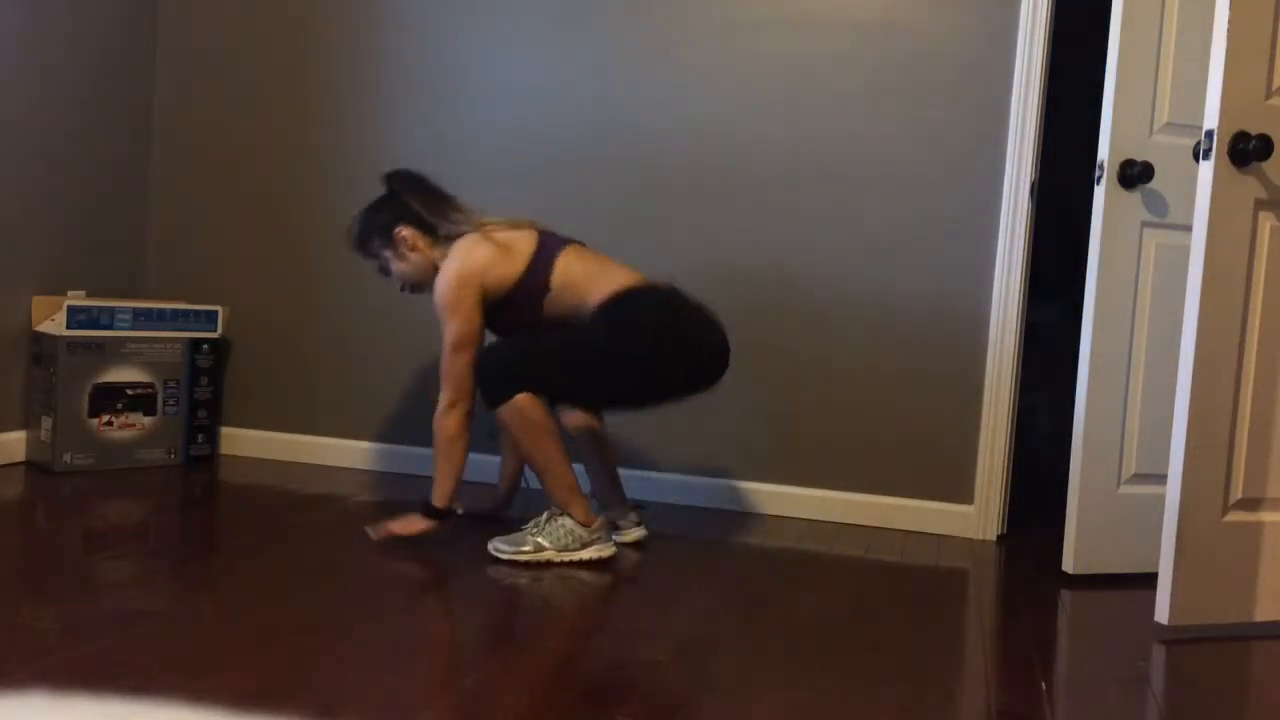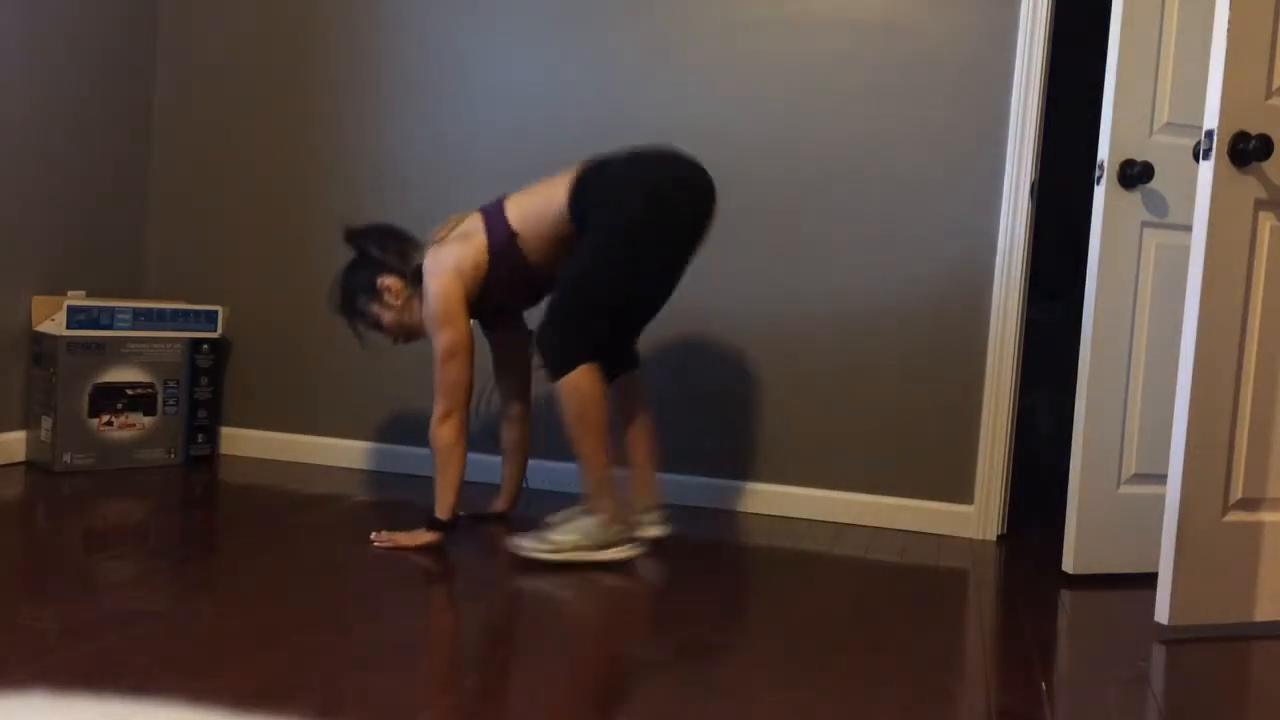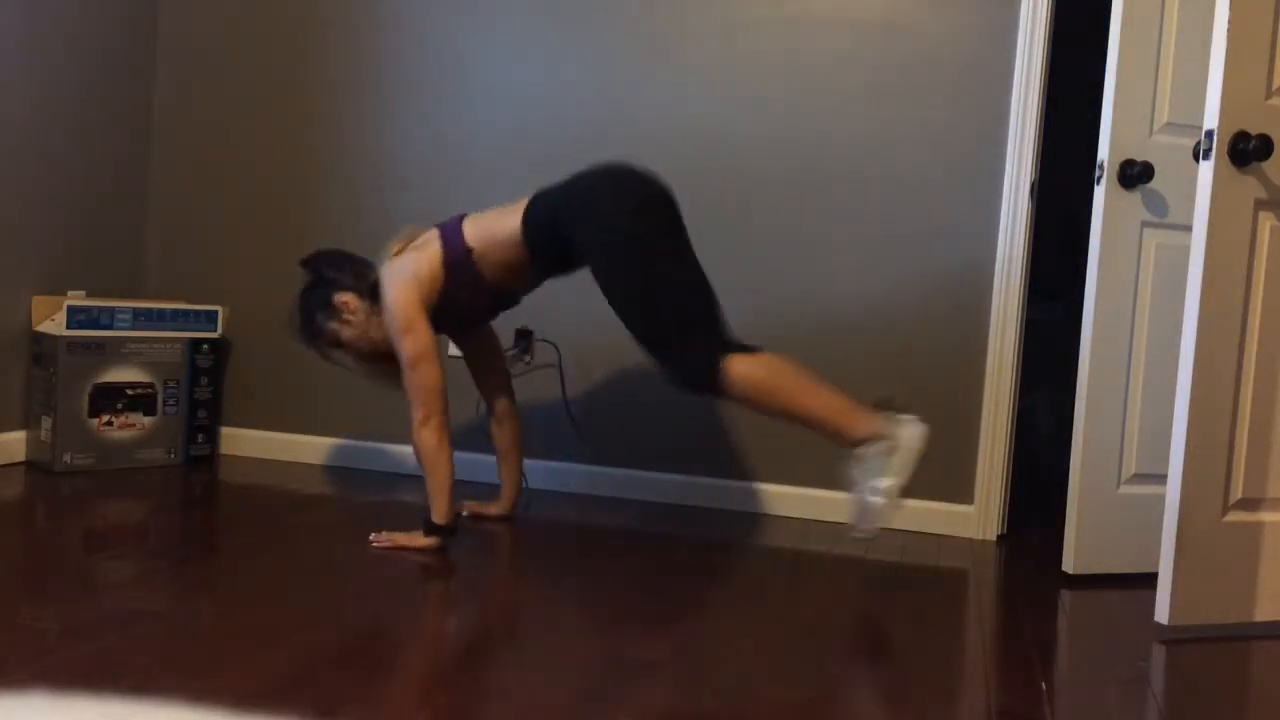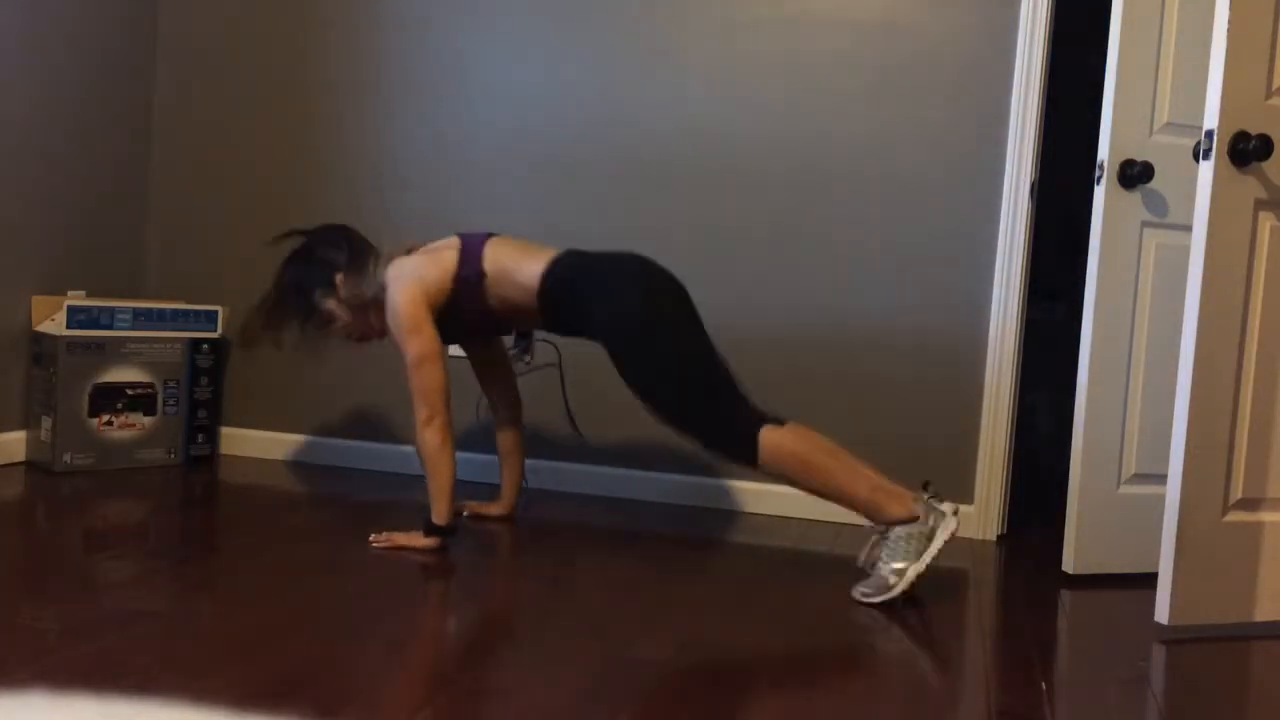
dt=0.2s
person 1, frame 1
left shoulder: (457, 271)
right shoulder: (485, 249)
left elbow: (455, 405)
right elbow: (525, 386)
left wrist: (434, 511)
right wrist: (504, 494)
left hip: (670, 335)
right hip: (684, 334)
left knee: (501, 369)
right knee: (550, 367)
left ankle: (580, 524)
right ankle: (617, 512)
person 1, frame 2
left shoulder: (443, 278)
right shoulder: (479, 284)
left elbow: (449, 415)
right elbow: (515, 397)
left wrist: (439, 524)
right wrist: (506, 501)
left hip: (646, 198)
right hip: (665, 190)
left knee: (567, 342)
right knee: (600, 349)
left ankle: (606, 521)
right ankle: (641, 508)
person 1, frame 3
left shoulder: (400, 292)
right shoulder: (448, 301)
left elbow: (428, 421)
right elbow: (498, 398)
left wrist: (437, 525)
right wrist: (507, 499)
left hip: (612, 213)
right hip: (613, 207)
left knee: (699, 360)
right knee: (696, 357)
left ankle: (876, 436)
right ankle: (870, 433)
person 1, frame 4
left shoulder: (400, 292)
right shoulder: (428, 286)
left elbow: (432, 420)
right elbow: (503, 398)
left wrist: (437, 528)
right wrist: (507, 499)
left hip: (619, 294)
right hip: (614, 284)
left knee: (733, 426)
right knee: (730, 422)
left ankle: (908, 516)
right ankle: (904, 513)
